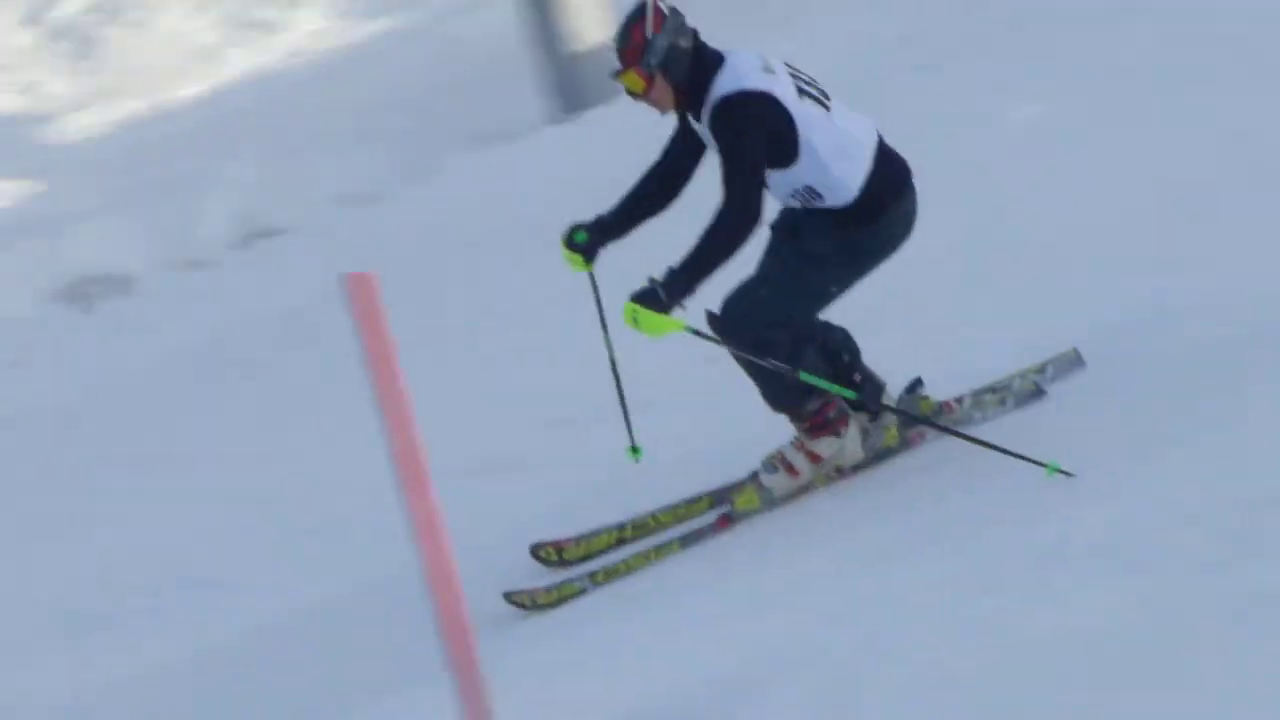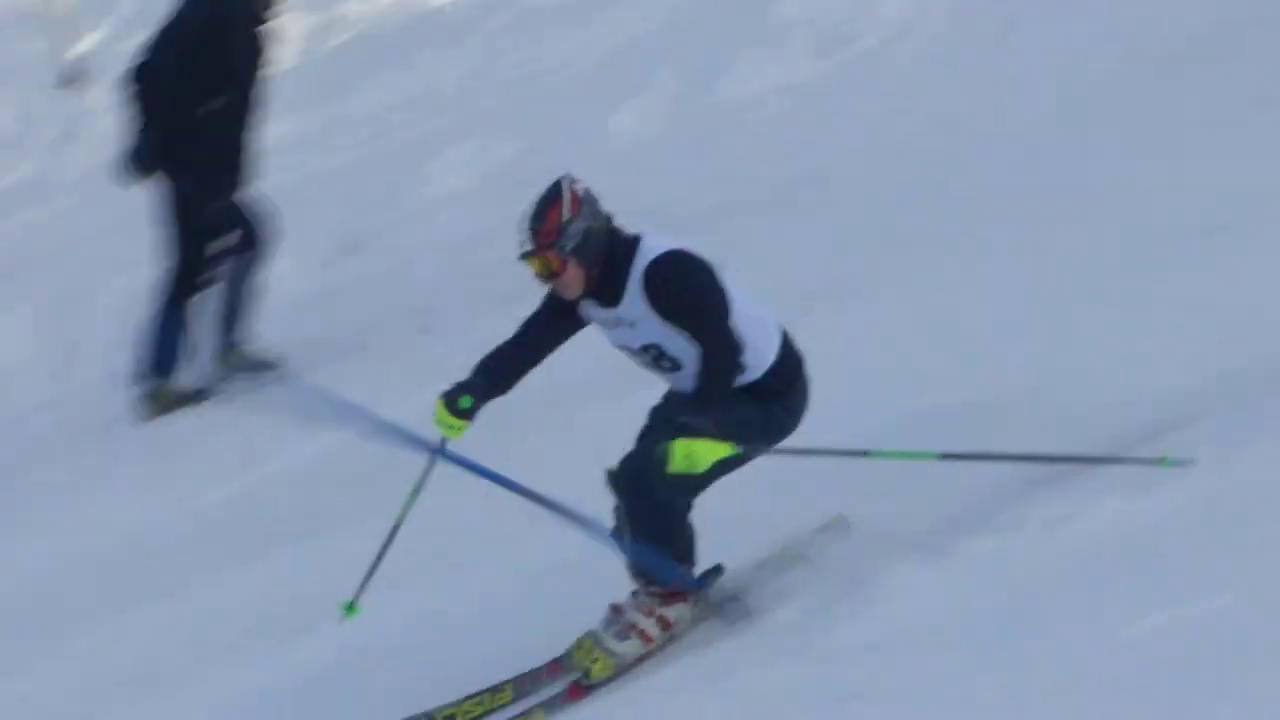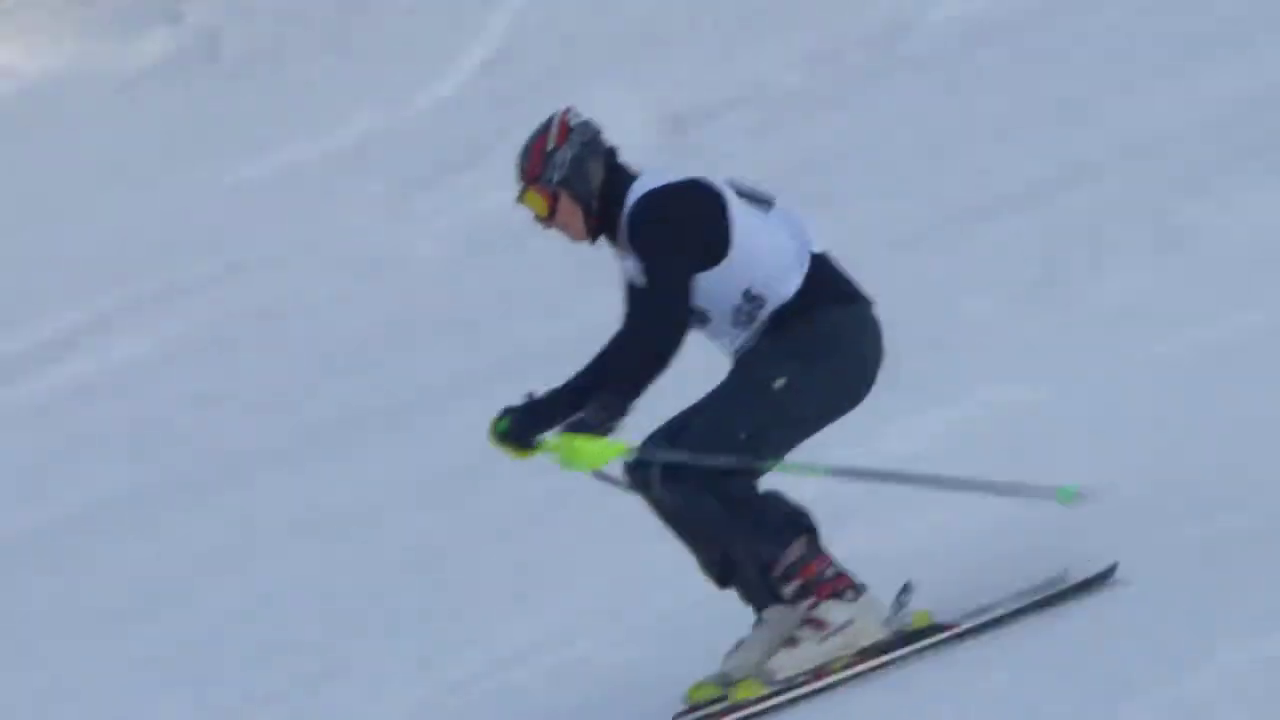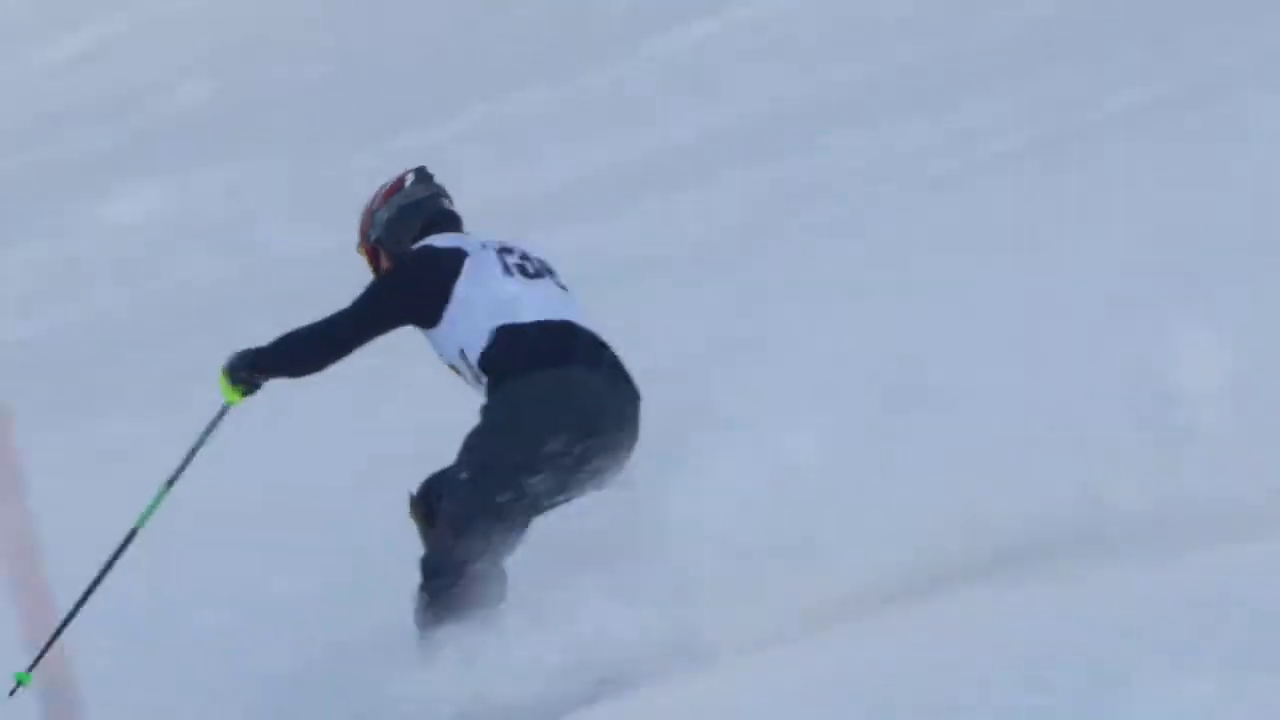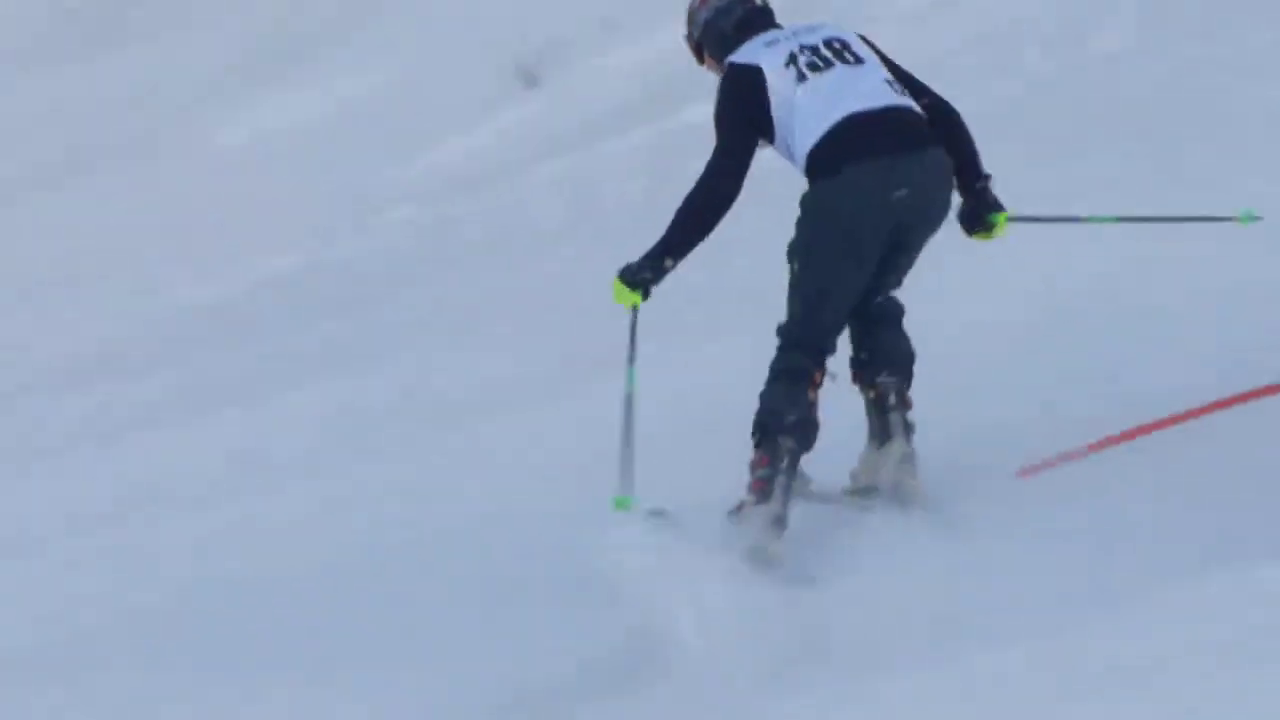
dt=0.5s
person 1, frame 1
left shoulder: (738, 107)
right shoulder: (714, 88)
left elbow: (741, 217)
right elbow: (667, 177)
left wrist: (668, 293)
right wrist: (602, 231)
left hip: (866, 218)
right hip: (825, 203)
left knee: (745, 321)
right knee: (776, 311)
left ankle: (828, 430)
right ankle: (865, 408)
person 1, frame 2
left shoulder: (666, 270)
right shoulder: (585, 294)
left elbow: (723, 348)
right elbow: (526, 344)
left wrist: (702, 423)
right wrist: (470, 392)
left hip: (764, 394)
right hip: (700, 391)
left knee: (647, 480)
right knee: (639, 486)
left ankle: (668, 600)
right ankle: (660, 591)
person 1, frame 3
left shoulder: (658, 209)
right shoulder: (640, 227)
left elbow: (664, 320)
right elbow: (638, 345)
left wrist: (600, 415)
right wrist: (543, 413)
left hip: (825, 335)
right hip: (789, 340)
left knee: (685, 467)
right knee: (658, 467)
left ankle: (828, 598)
right ankle: (788, 610)
person 1, frame 4
left shoulder: (427, 263)
right shoulder: (506, 258)
left elbow: (331, 337)
left wrist: (250, 366)
left hip: (539, 402)
right hip: (615, 412)
left knee: (457, 567)
right knee: (440, 507)
person 1, frame 5
left shoulder: (744, 71)
left elbow: (721, 181)
right elbow: (941, 114)
left wrist: (654, 264)
right wrist: (977, 189)
left hip: (850, 188)
right hip: (927, 175)
left knee: (805, 342)
right knee: (869, 305)
left ankle: (768, 489)
right ankle: (889, 451)
